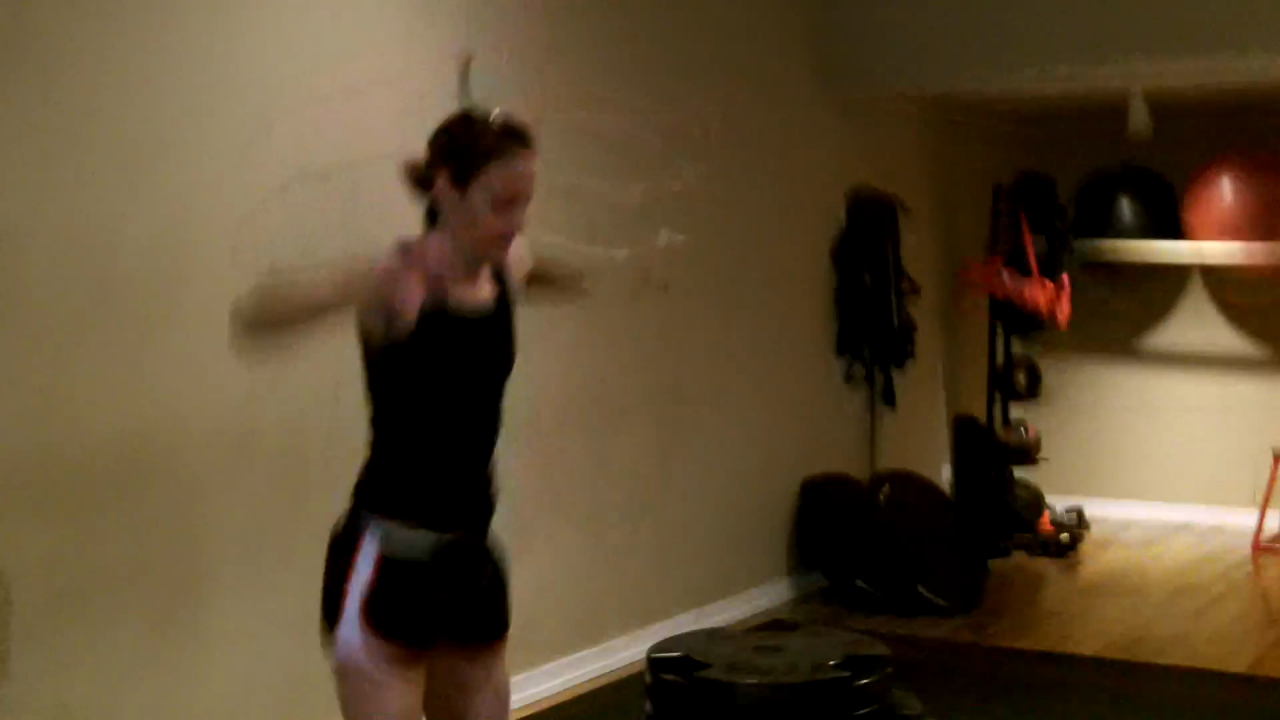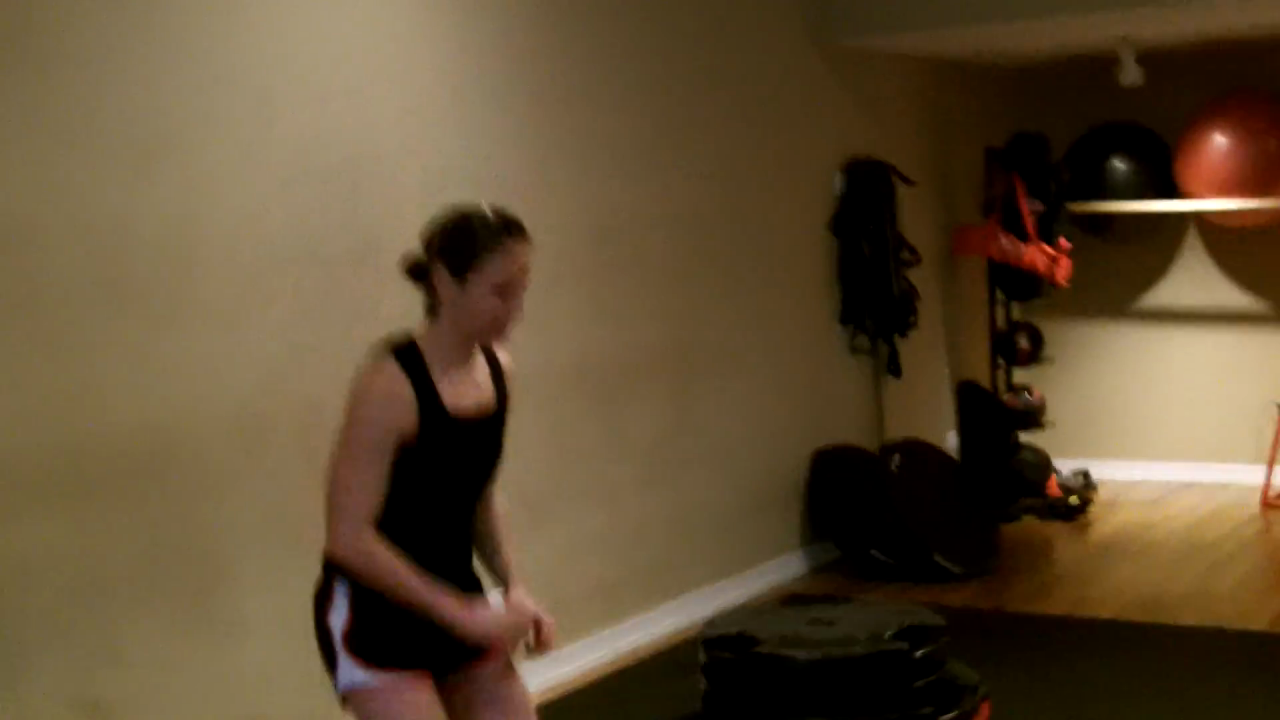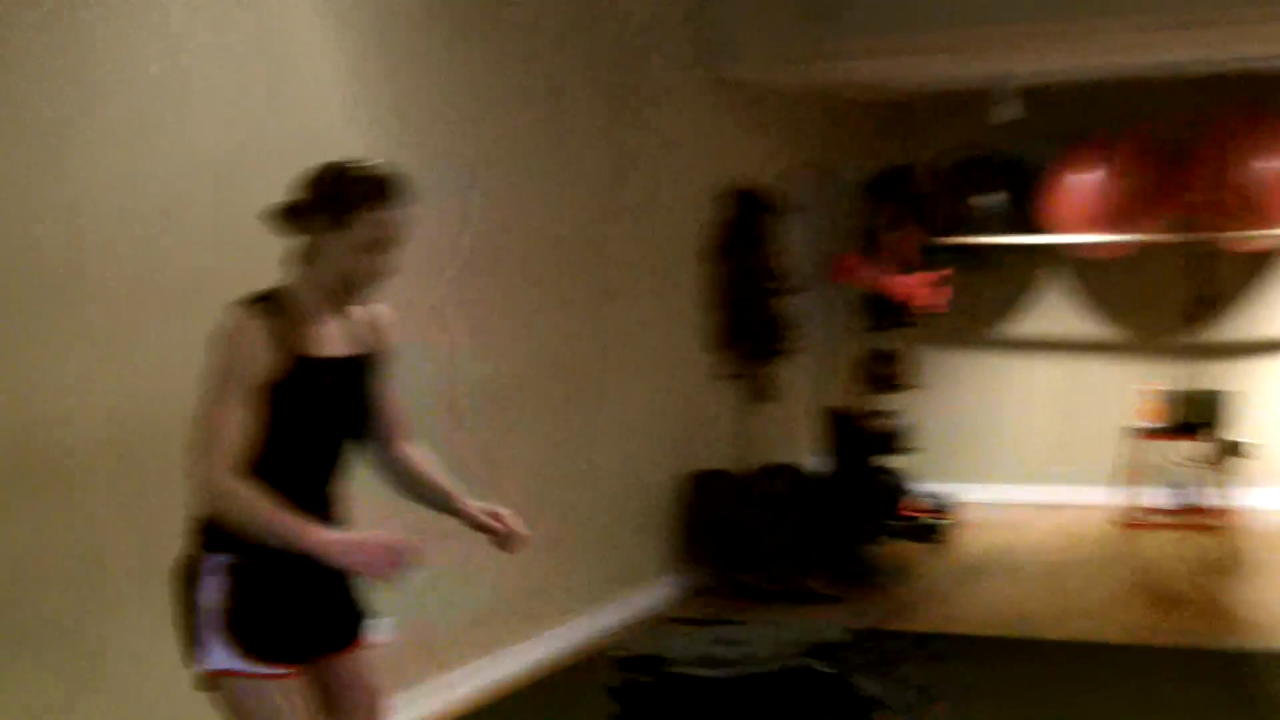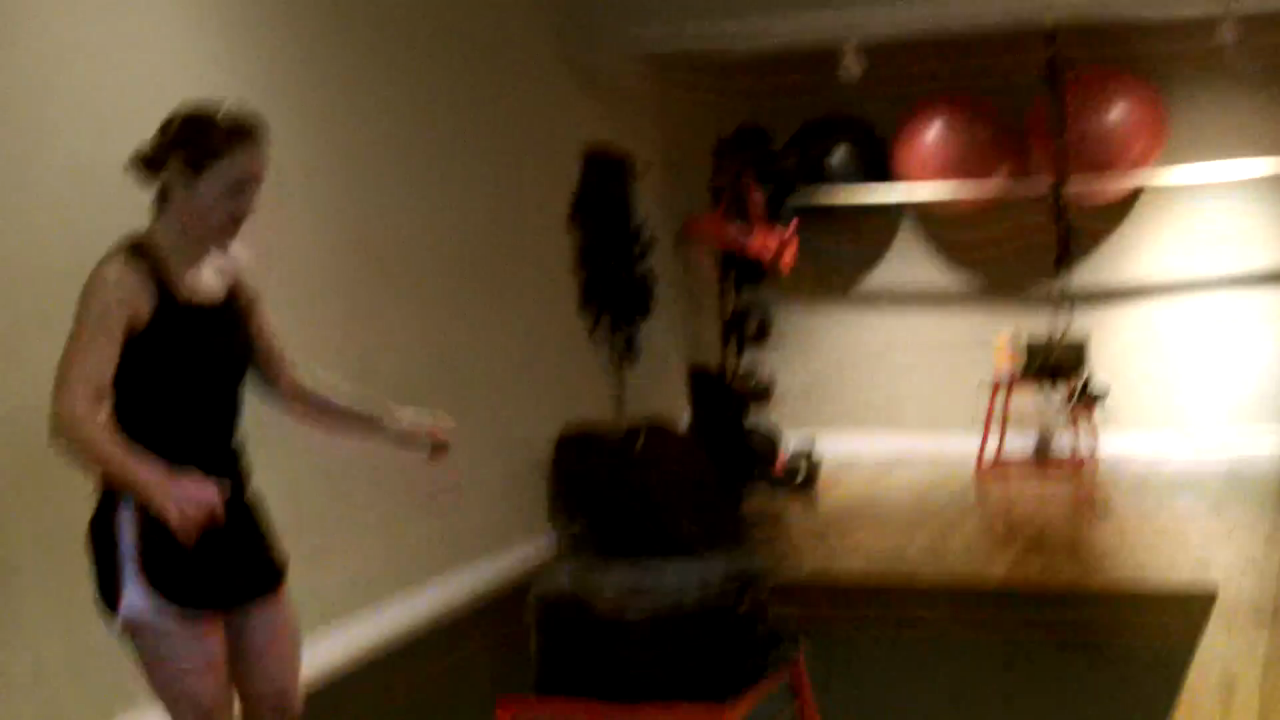
dt=0.2s
person 1, frame 1
left shoulder: (506, 266)
right shoulder: (394, 279)
right elbow: (255, 320)
right wrist: (379, 282)
left hip: (470, 562)
right hip: (390, 568)
person 1, frame 2
left shoulder: (496, 369)
right shoulder: (390, 384)
right elbow: (348, 537)
left wrist: (513, 591)
right wrist: (460, 610)
left hip: (453, 611)
right hip: (371, 616)
person 1, frame 3
left shoulder: (366, 329)
right shoulder: (251, 331)
left elbow: (395, 447)
right elbow: (216, 483)
left wrist: (466, 507)
right wrist: (328, 542)
left hip: (322, 581)
right hip: (243, 586)
person 1, frame 4
left shoulder: (231, 279)
right shoulder: (125, 282)
left elbow: (284, 385)
right elbow: (71, 417)
left wrist: (389, 424)
right wrist: (156, 483)
left hip: (228, 518)
right hip: (149, 539)
